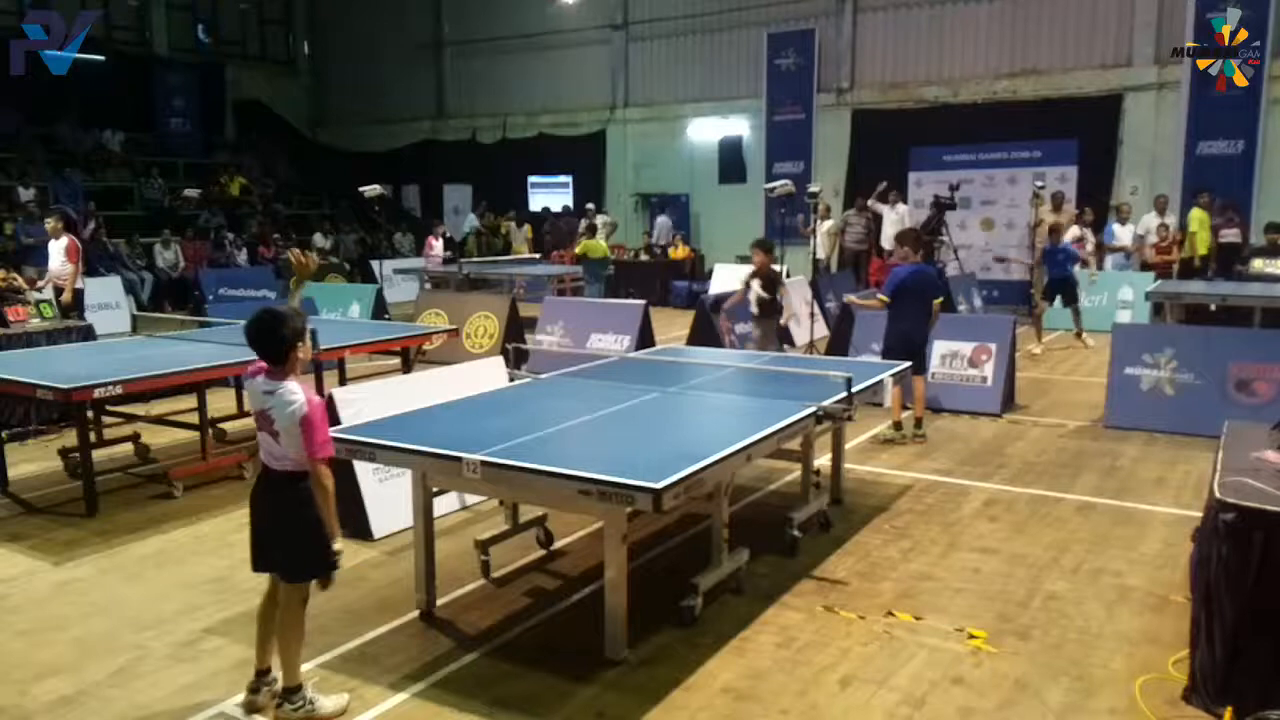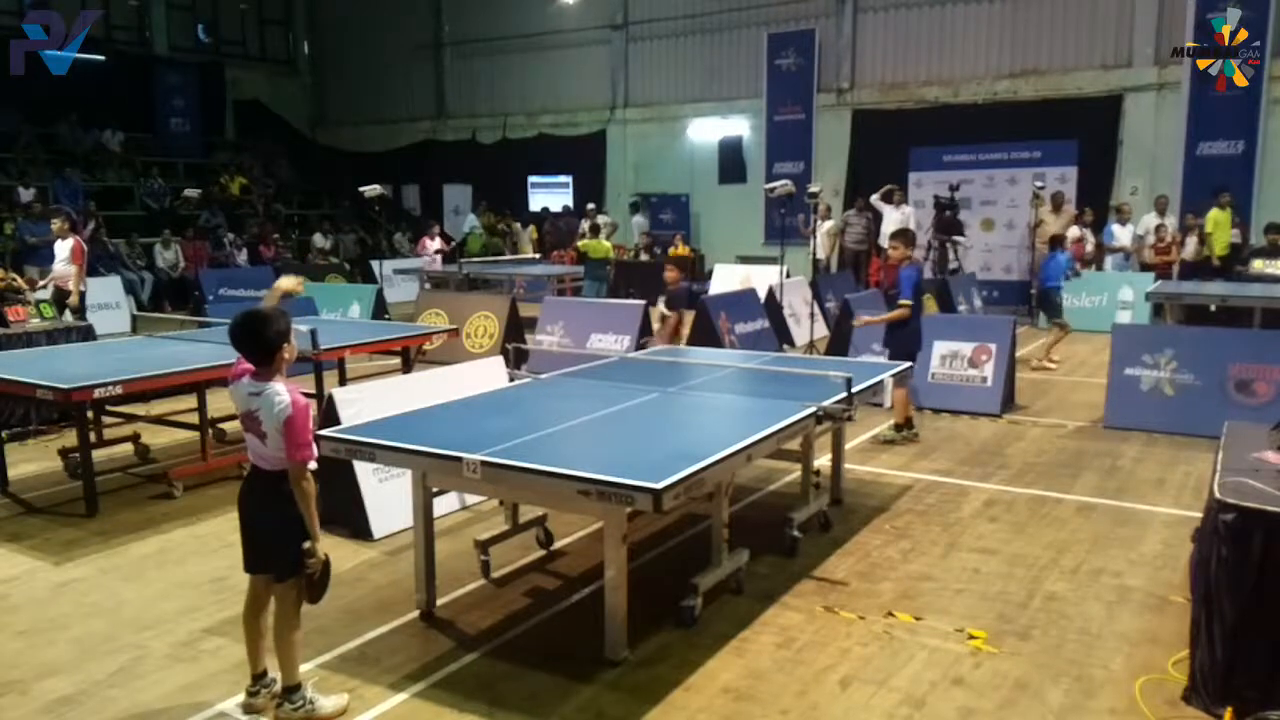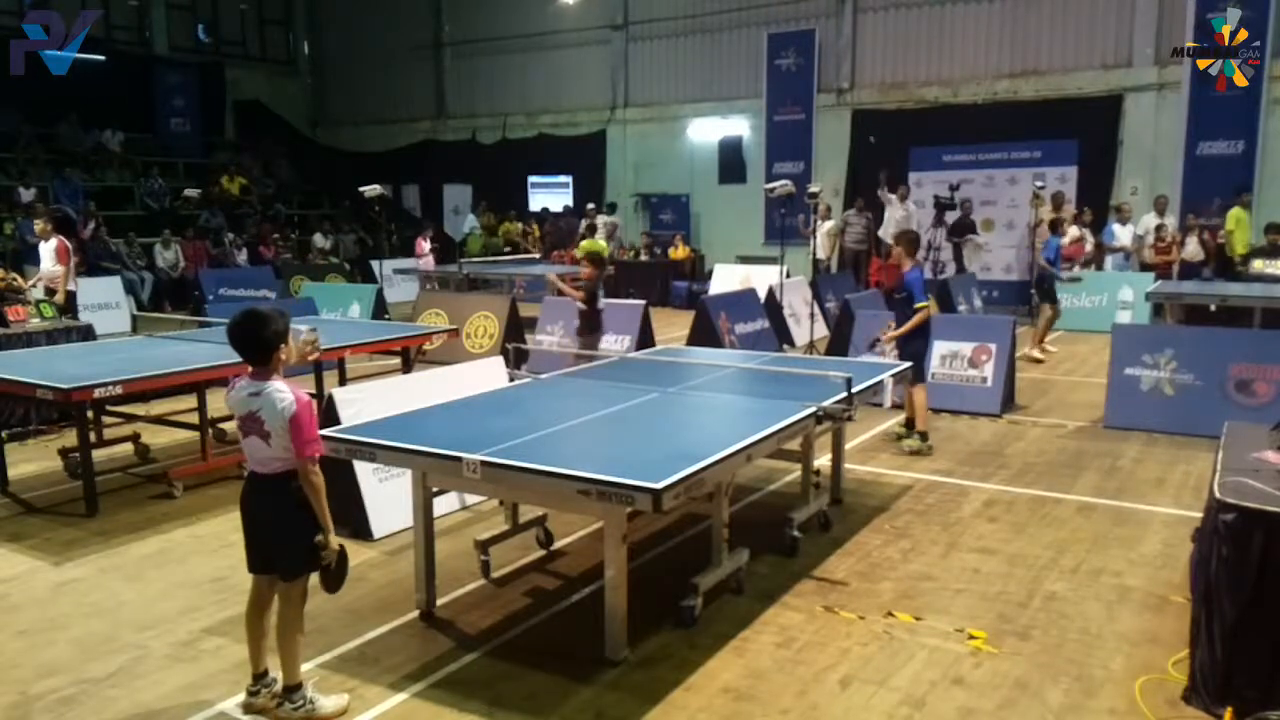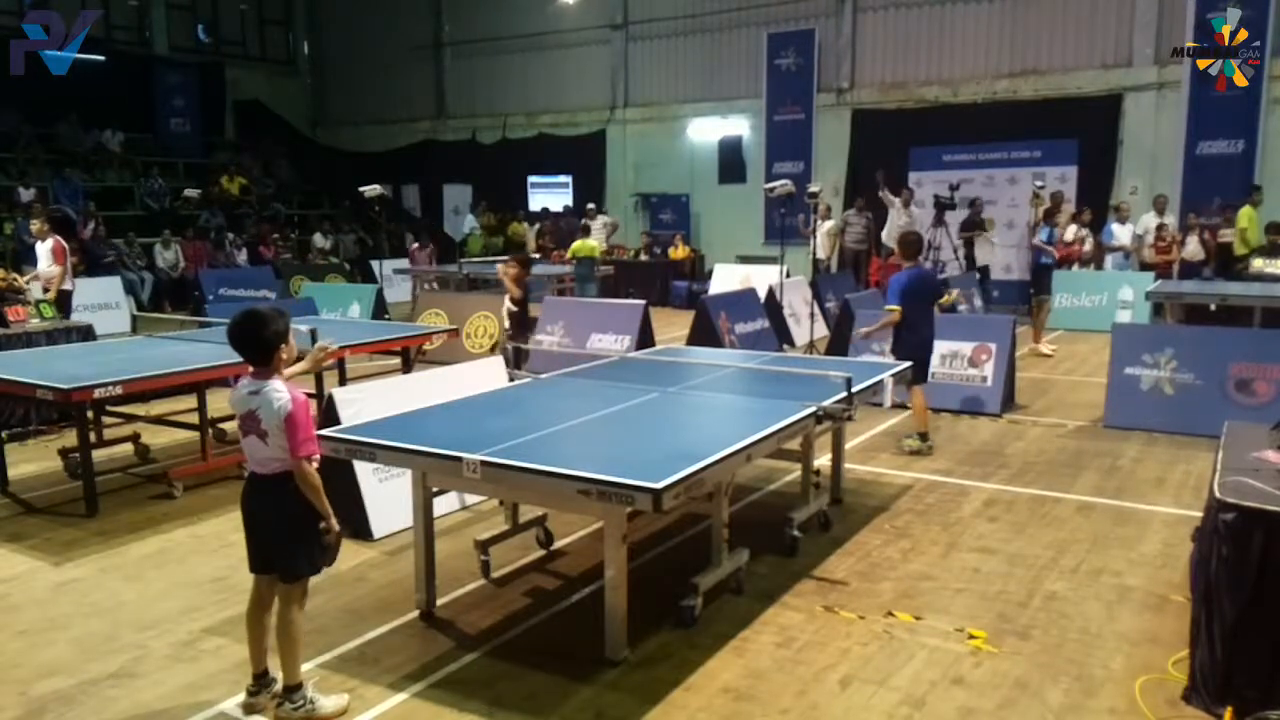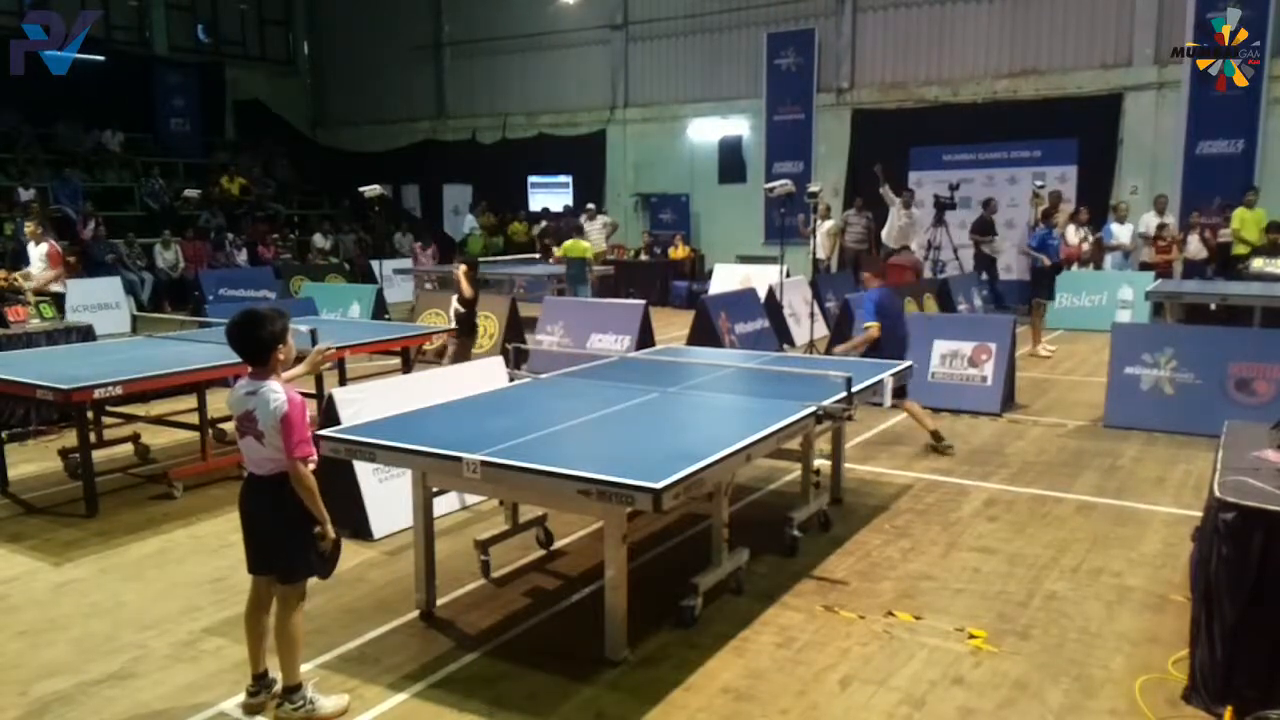
dt=0.5s
person 1, frame 1
left shoulder: (255, 379)
right shoulder: (307, 403)
left elbow: (276, 344)
right elbow: (320, 475)
right wrist: (334, 533)
left hip: (266, 488)
right hip: (296, 498)
left knee: (276, 591)
right knee: (293, 601)
left ankle: (261, 682)
person 1, frame 2
left shoulder: (239, 382)
right shoulder: (292, 404)
left elbow: (248, 341)
right elbow: (299, 476)
left wrist: (274, 294)
right wrist: (315, 534)
left hip: (254, 490)
right hip: (283, 498)
left knee: (258, 590)
right knee: (288, 599)
person 1, frame 3
left shoulder: (236, 392)
right shoulder: (296, 402)
right elbow: (308, 472)
left wrist: (289, 362)
right wrist: (328, 528)
left hip: (255, 492)
right hip: (288, 498)
left knee: (262, 591)
right knee: (292, 599)
left ankle: (260, 684)
person 1, frame 4
left shoulder: (241, 390)
right shoulder: (293, 402)
right elbow: (304, 471)
left wrist: (306, 365)
right wrist: (329, 516)
left hip: (256, 492)
right hip: (288, 499)
left knee: (263, 591)
right knee: (292, 600)
left ankle: (260, 685)
person 1, frame 5
left shoulder: (239, 391)
right shoulder: (290, 403)
right elbow: (298, 472)
left wrist: (305, 368)
right wrist: (324, 520)
left hip: (253, 493)
right hip: (284, 500)
left knee: (261, 592)
right knee: (290, 600)
left ankle: (259, 684)
person 2, frame 1
left shoulder: (898, 273)
right shoulder: (931, 274)
left elbow: (880, 303)
right elbow: (936, 308)
left wrist: (856, 301)
left hip: (897, 335)
right hip: (919, 335)
left knee: (894, 379)
right knee: (918, 378)
left ankle: (897, 429)
right ankle: (918, 428)
person 2, frame 2
left shoulder: (906, 275)
right shoulder: (912, 272)
left elbow: (904, 311)
left wrist: (873, 320)
left hip: (903, 337)
right hip: (903, 336)
left knee: (898, 381)
right knee: (901, 380)
left ankle: (897, 430)
right ankle: (908, 427)
person 2, frame 3
left shoulder: (913, 277)
right shoulder: (907, 274)
left elbow: (924, 312)
left wrist: (897, 332)
right wrist: (895, 328)
left hip: (914, 339)
right hip: (909, 338)
left knee: (916, 384)
right knee: (910, 383)
left ankle: (922, 438)
right ankle: (909, 426)
person 2, frame 4
left shoulder: (897, 280)
right shoulder: (929, 276)
left elbow: (894, 316)
right elbow: (943, 302)
left wrist: (870, 330)
left hip: (906, 343)
right hip: (925, 341)
left knee: (914, 387)
right knee: (917, 384)
left ankle: (922, 438)
right ankle: (922, 429)
person 2, frame 5
left shoulder: (869, 298)
right shoulder: (895, 298)
left elbow: (873, 333)
left wrist: (847, 347)
left hip: (877, 356)
right hip: (896, 357)
right knee: (902, 399)
right ankle: (939, 439)
